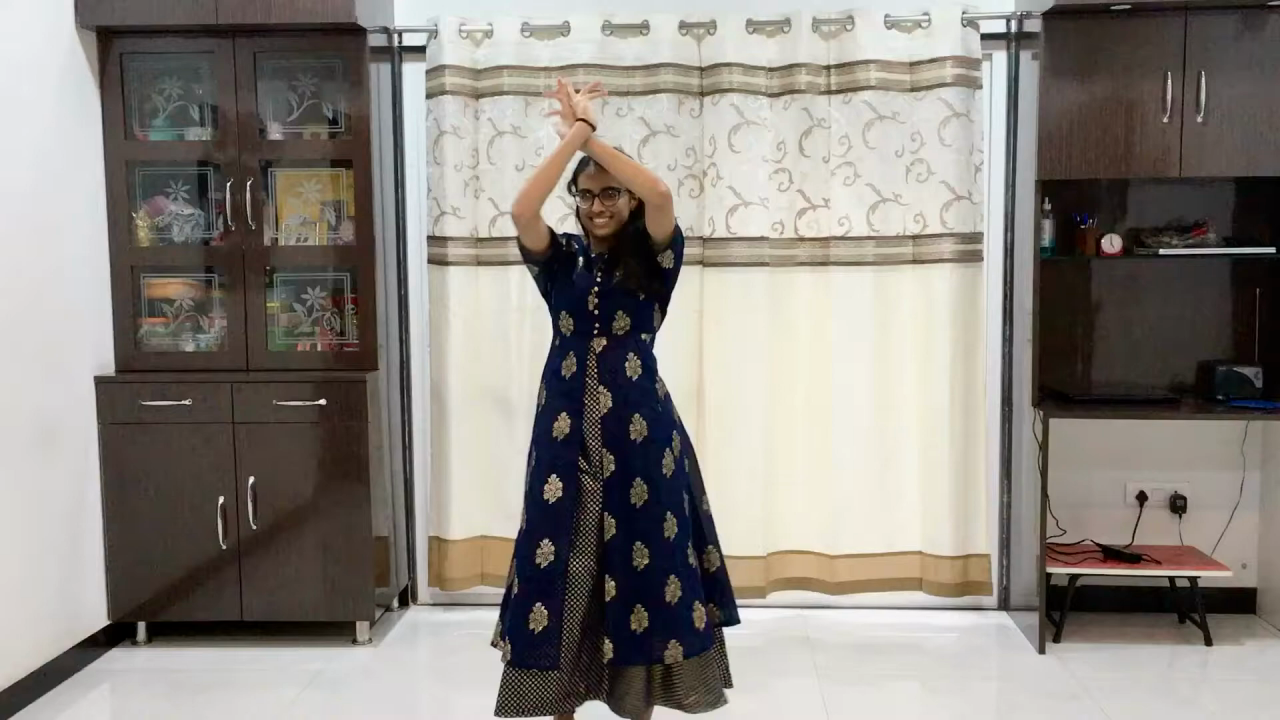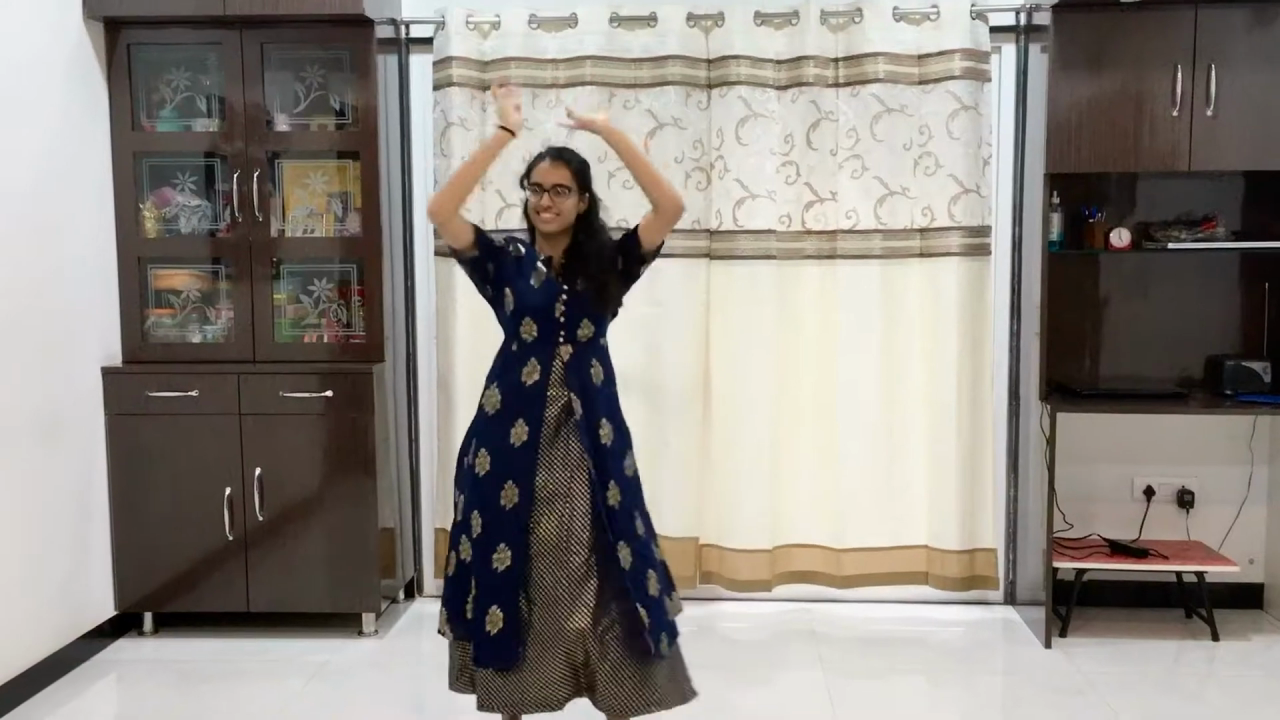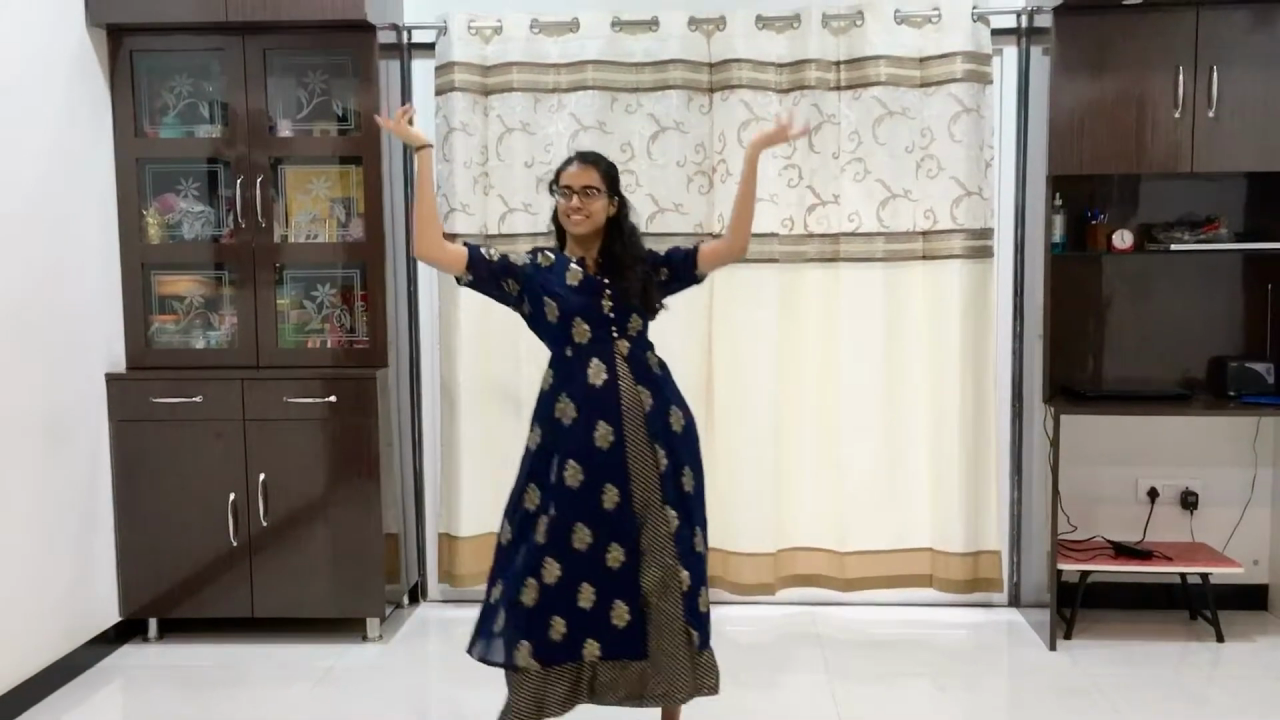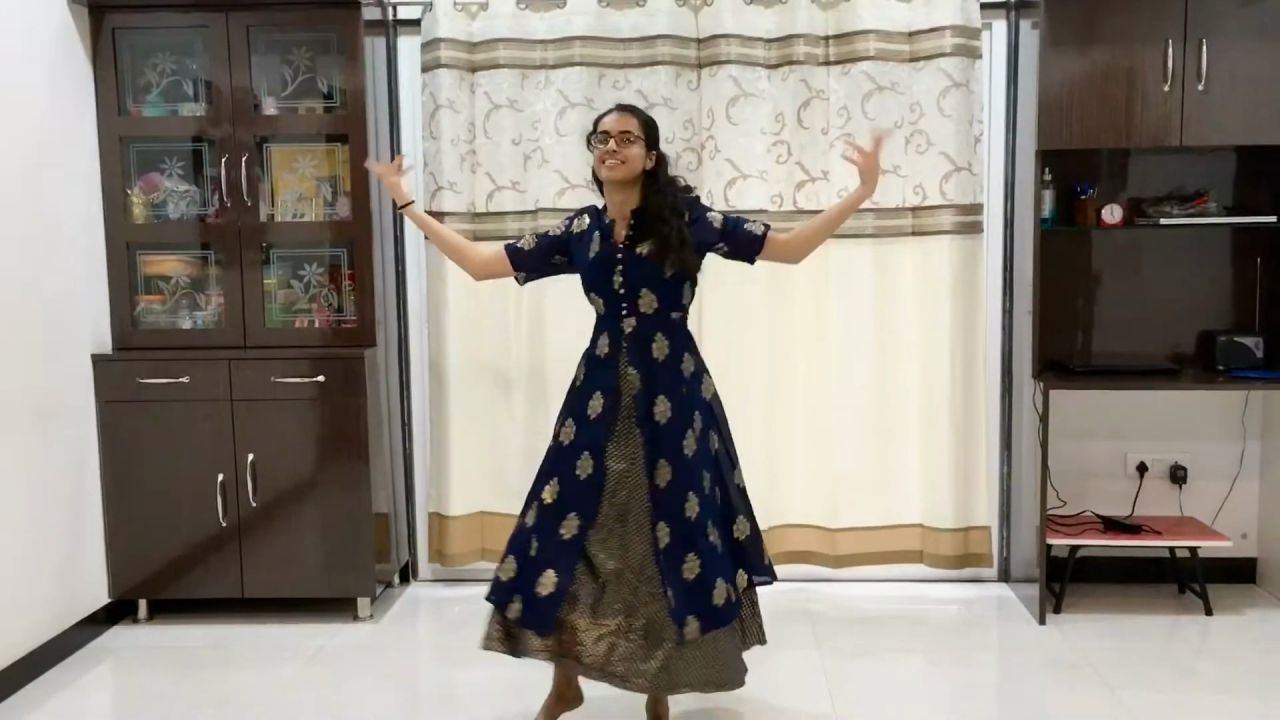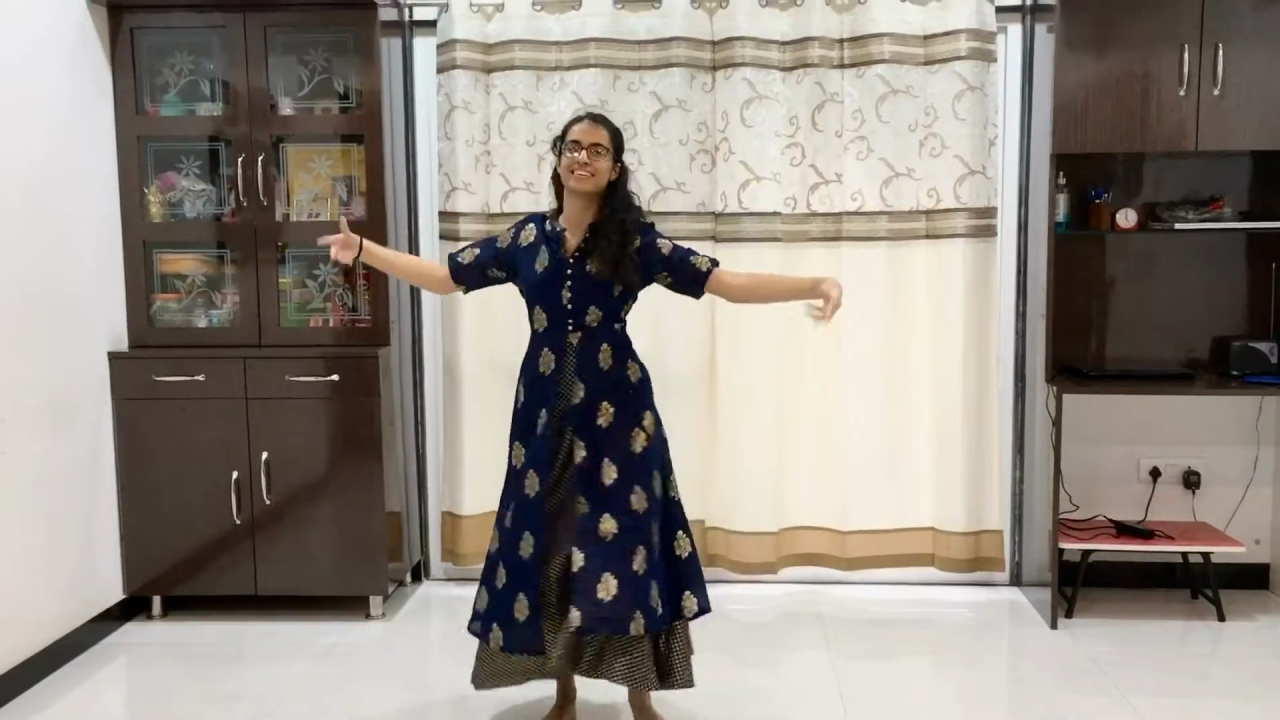
dt=0.7s
person 1, frame 1
left shoulder: (655, 257)
right shoulder: (559, 259)
left elbow: (659, 194)
right elbow: (522, 209)
left wrist: (588, 132)
right wrist: (573, 132)
left hip: (639, 430)
right hip: (566, 432)
left knee: (643, 568)
right knee: (558, 572)
person 1, frame 2
left shoulder: (610, 264)
right shoulder: (502, 260)
left elbow: (670, 206)
right elbow: (440, 211)
left wrist: (607, 129)
right wrist: (504, 132)
left hip: (590, 432)
right hip: (511, 434)
left knee: (602, 572)
right knee: (501, 571)
person 1, frame 3
left shoulder: (644, 267)
right shoulder: (532, 270)
left elbow: (732, 246)
right elbow: (432, 248)
left wrist: (754, 157)
right wrist: (420, 154)
left hip: (657, 428)
right hip: (576, 429)
left knee: (667, 568)
right knee: (559, 565)
person 1, frame 4
left shoulder: (686, 220)
right shoulder: (579, 230)
left elbow: (790, 248)
right elbow: (482, 263)
left wrist: (858, 193)
right wrist: (408, 204)
left hip: (672, 395)
right hip: (600, 396)
left knee: (673, 537)
right knee: (565, 534)
person 1, frame 5
left shoulder: (635, 240)
right shoulder: (525, 237)
left elbow: (727, 283)
right elbow: (444, 277)
left wrist: (810, 285)
right wrist: (361, 252)
left hip: (615, 402)
right hip: (544, 404)
left knee: (621, 541)
right knee: (543, 541)
